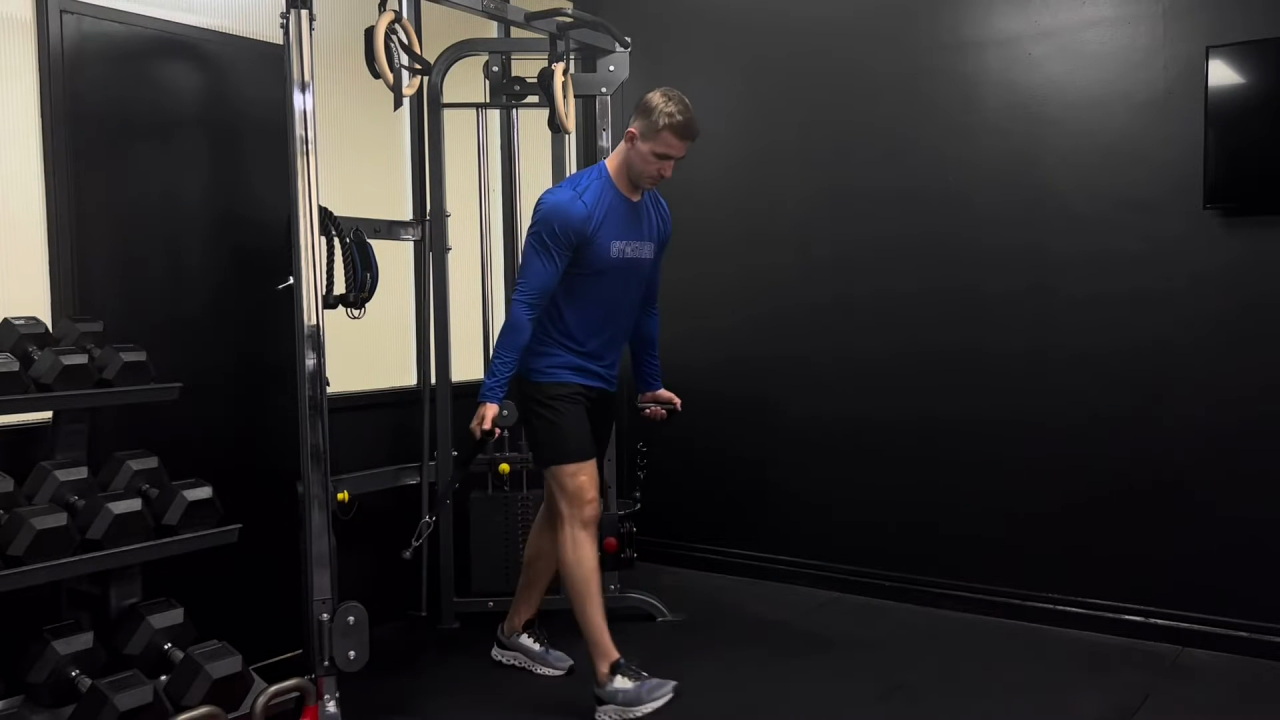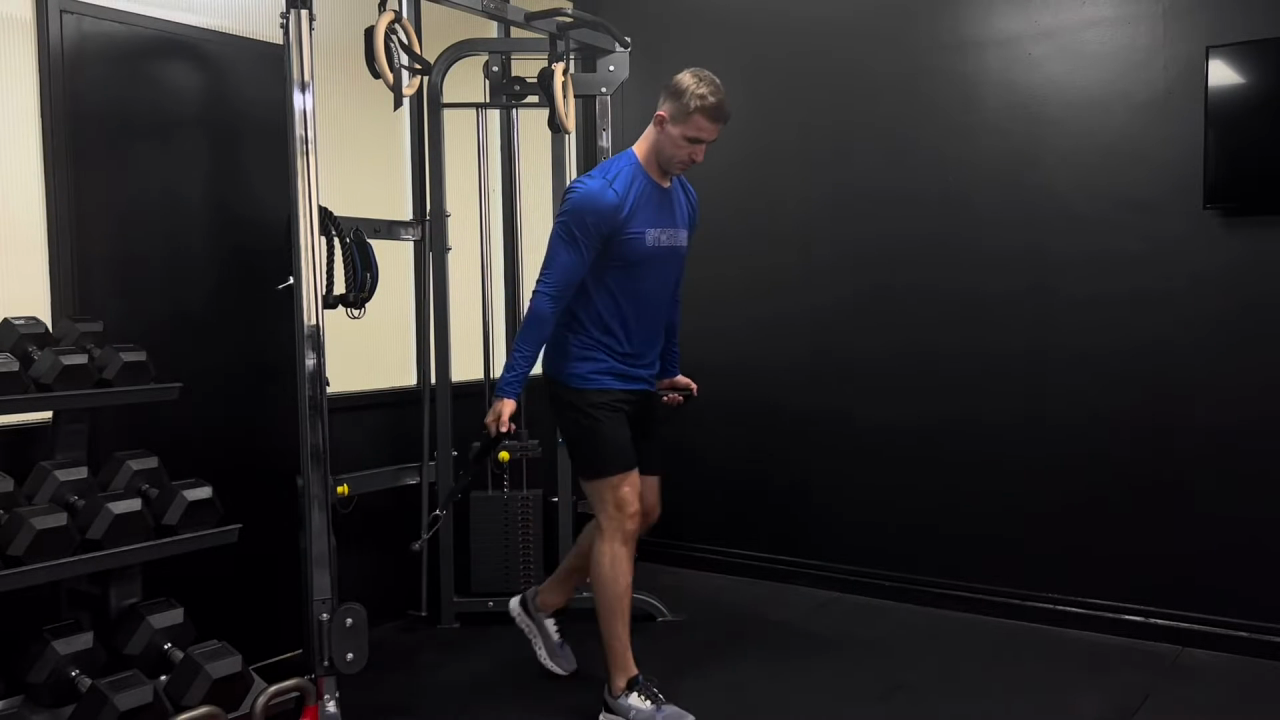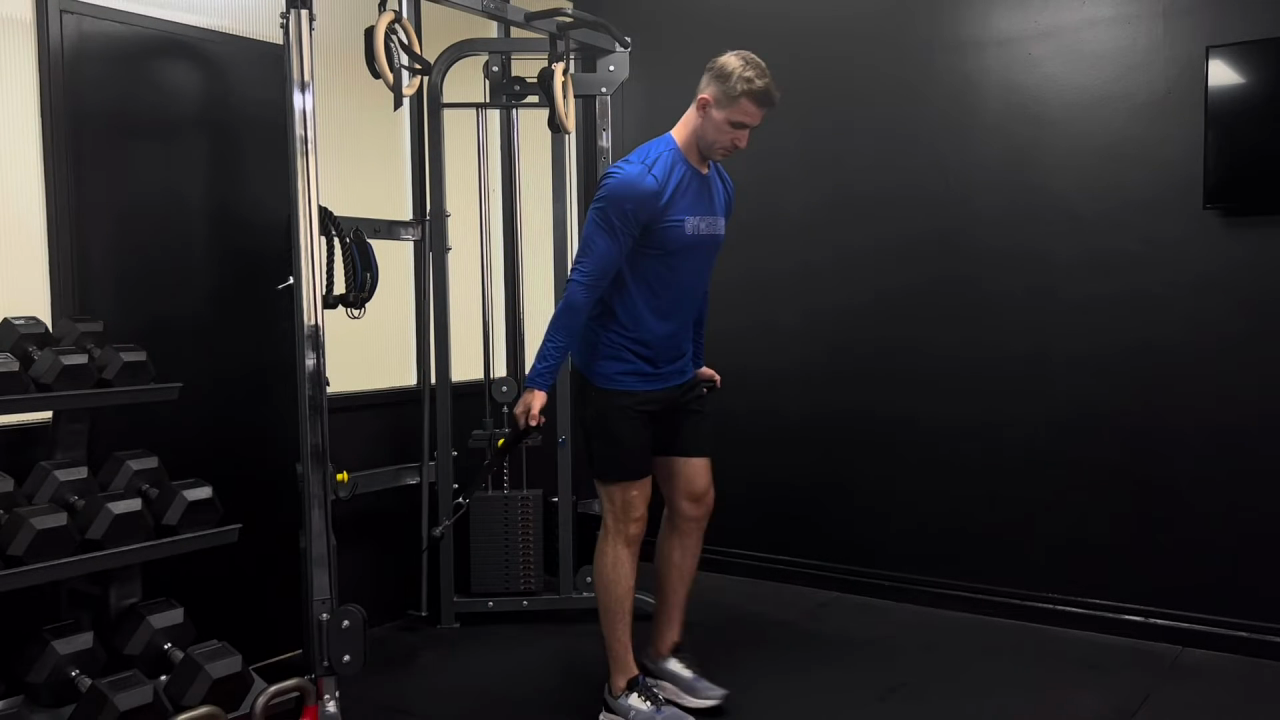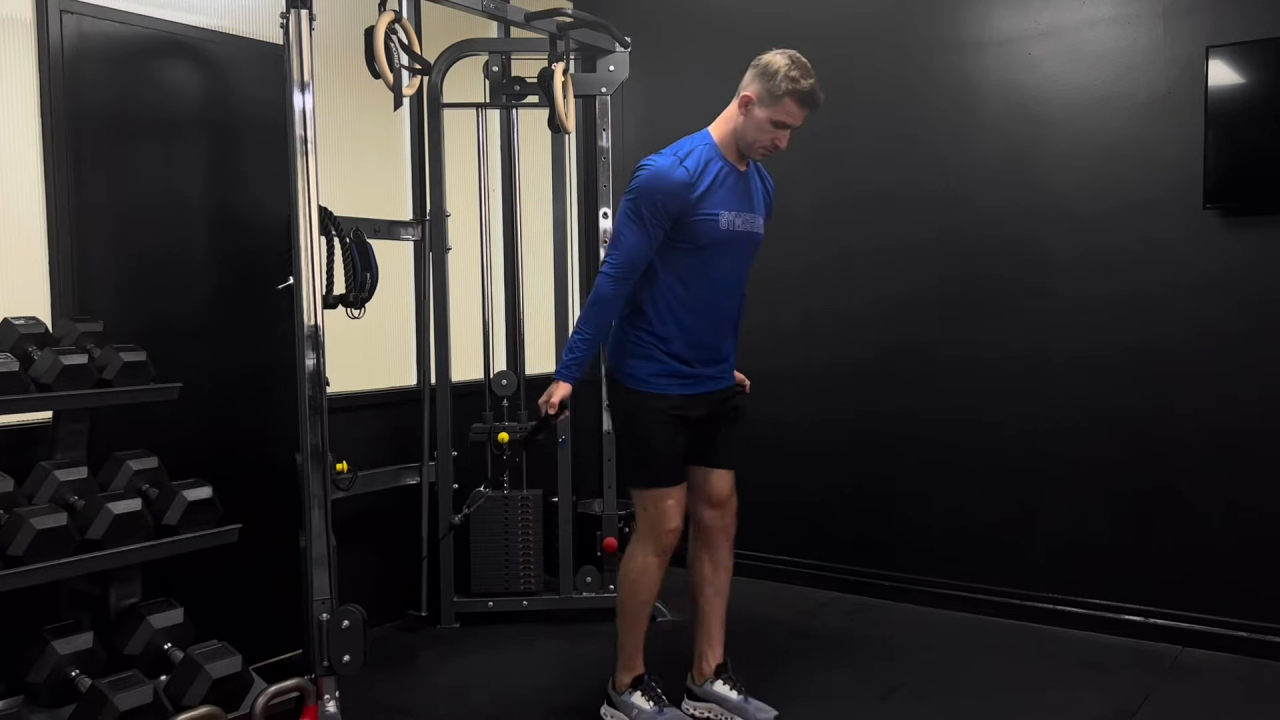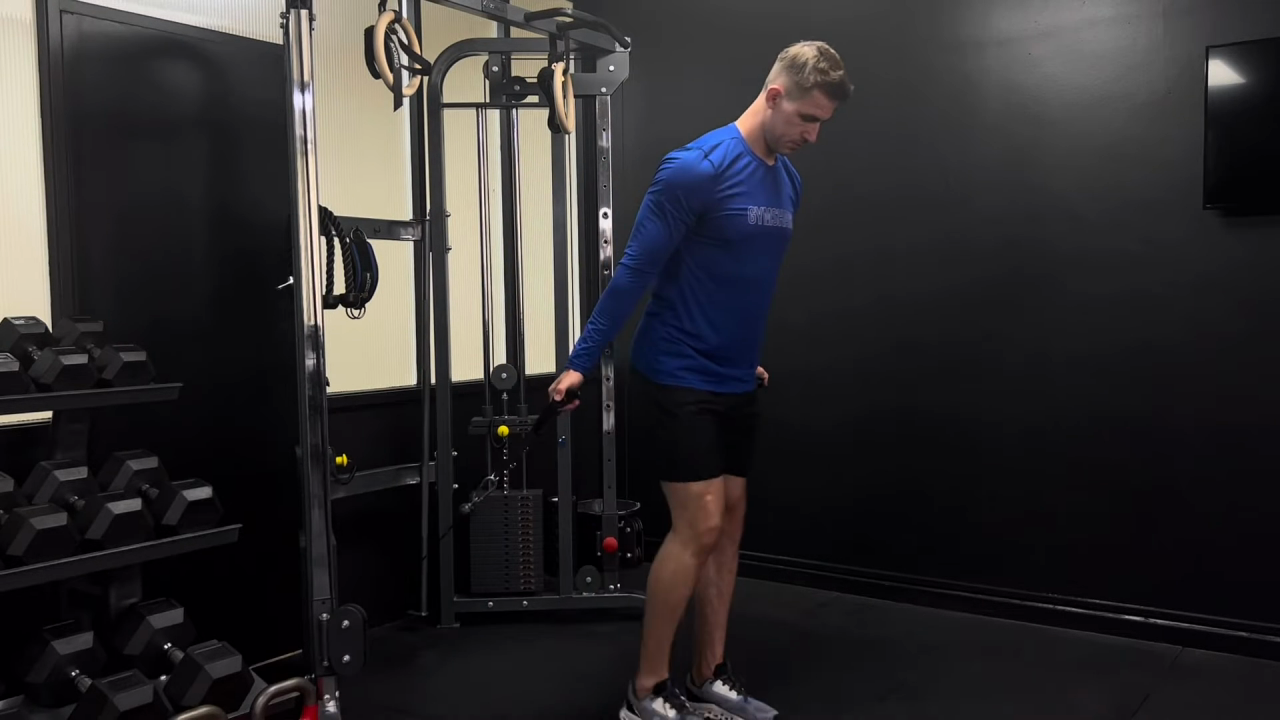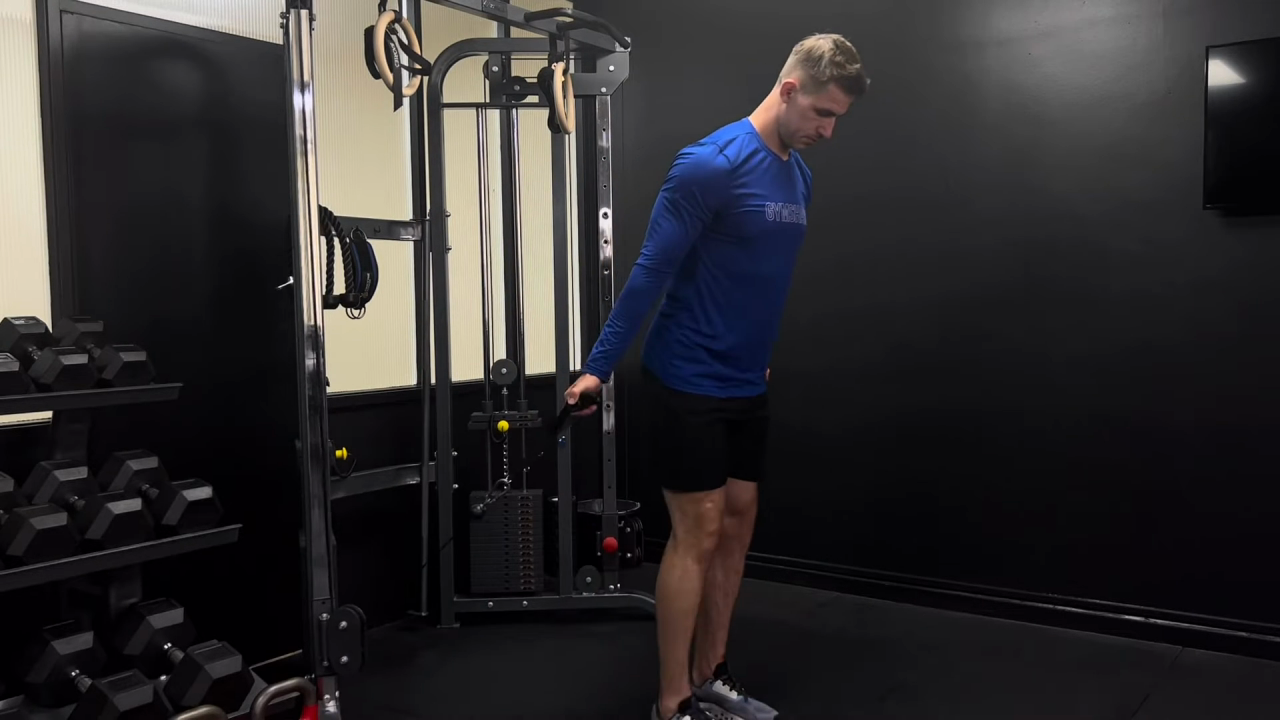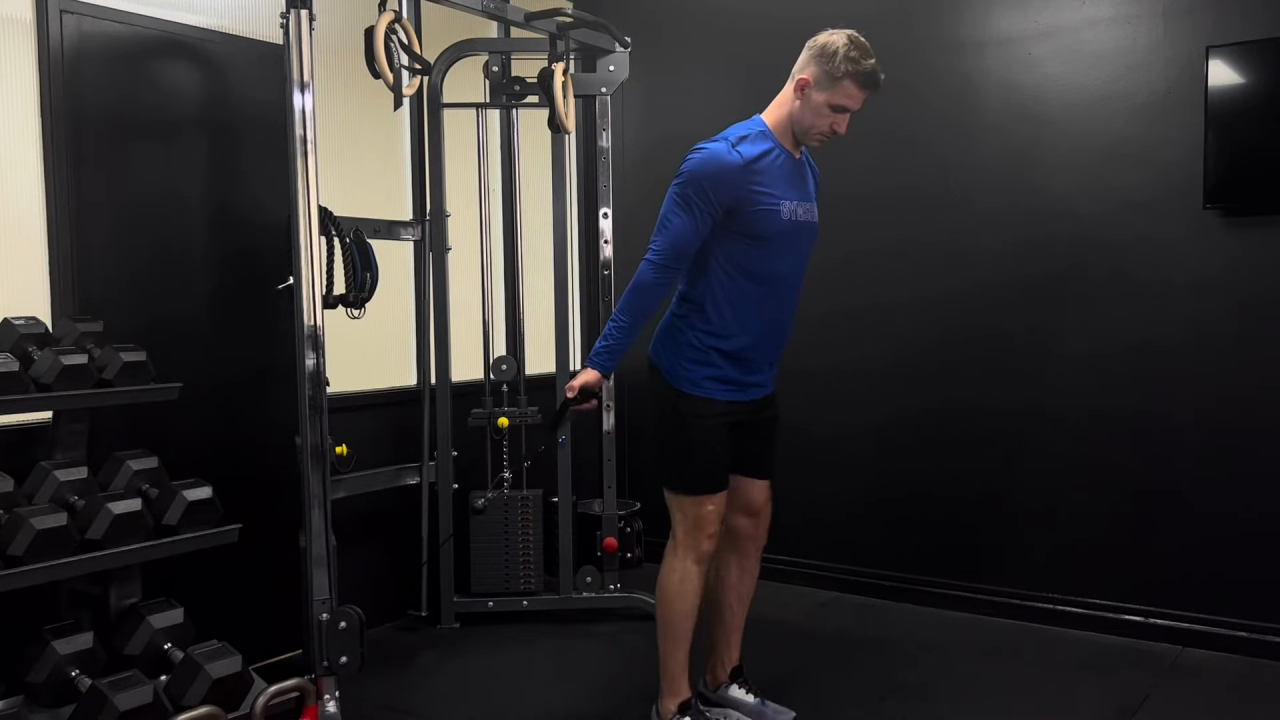
dt=0.2s
person 1, frame 1
left shoulder: (656, 214)
right shoulder: (568, 207)
right elbow: (526, 304)
left wrist: (651, 382)
right wrist: (493, 392)
left hip: (600, 381)
right hip: (551, 378)
left knee: (565, 507)
right knee: (583, 508)
left ankle: (515, 632)
person 1, frame 2
left shoulder: (684, 198)
right shoulder: (598, 196)
right elbow: (551, 296)
left wrist: (671, 369)
right wrist: (510, 389)
left hip: (642, 382)
right hip: (589, 382)
left knee: (641, 512)
right knee: (621, 519)
left ankle: (539, 603)
person 1, frame 3
left shoulder: (719, 186)
right shoulder: (635, 182)
right elbow: (585, 285)
left wrist: (697, 359)
right wrist: (541, 381)
left hip: (676, 379)
right hip: (617, 381)
left knee: (695, 504)
right knee: (626, 523)
left ankle: (667, 653)
person 1, frame 4
left shoulder: (759, 186)
right shoulder: (670, 175)
right elbow: (616, 279)
right wrist: (570, 372)
left hip: (713, 386)
right hip: (651, 384)
left knee: (718, 519)
right knee: (661, 529)
person 1, frame 5
left shoulder: (787, 181)
right shoulder: (696, 169)
right elbow: (636, 270)
right wrist: (581, 361)
left hip: (735, 383)
right hip: (675, 381)
left knee: (727, 525)
right knee: (697, 528)
person 1, frame 6
left shoulder: (797, 175)
right shoulder: (709, 165)
right elbow: (652, 271)
right wrist: (598, 367)
left hip: (745, 386)
right hip: (689, 384)
left knee: (736, 528)
right knee: (698, 536)
person 1, frame 7
left shoulder: (805, 171)
right shoulder: (724, 162)
right elbow: (661, 267)
right wrist: (601, 362)
left hip: (754, 387)
right hip: (697, 384)
left knee: (749, 527)
right knee: (698, 540)
